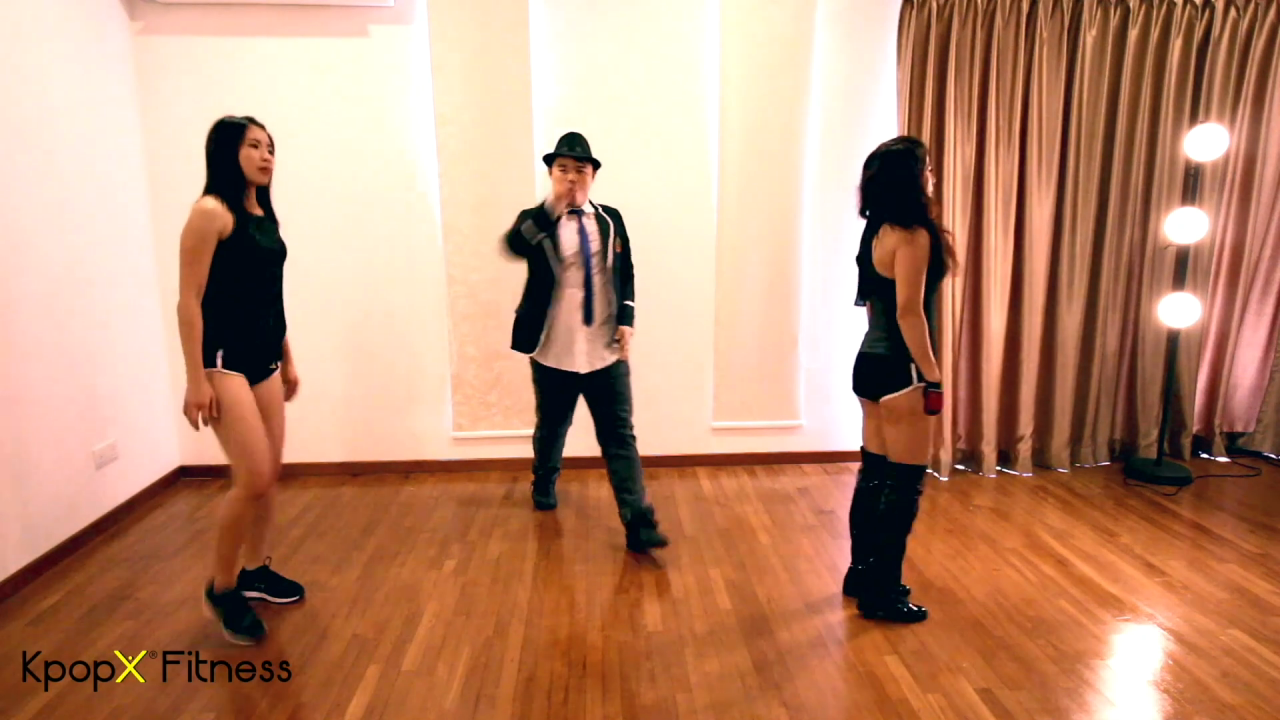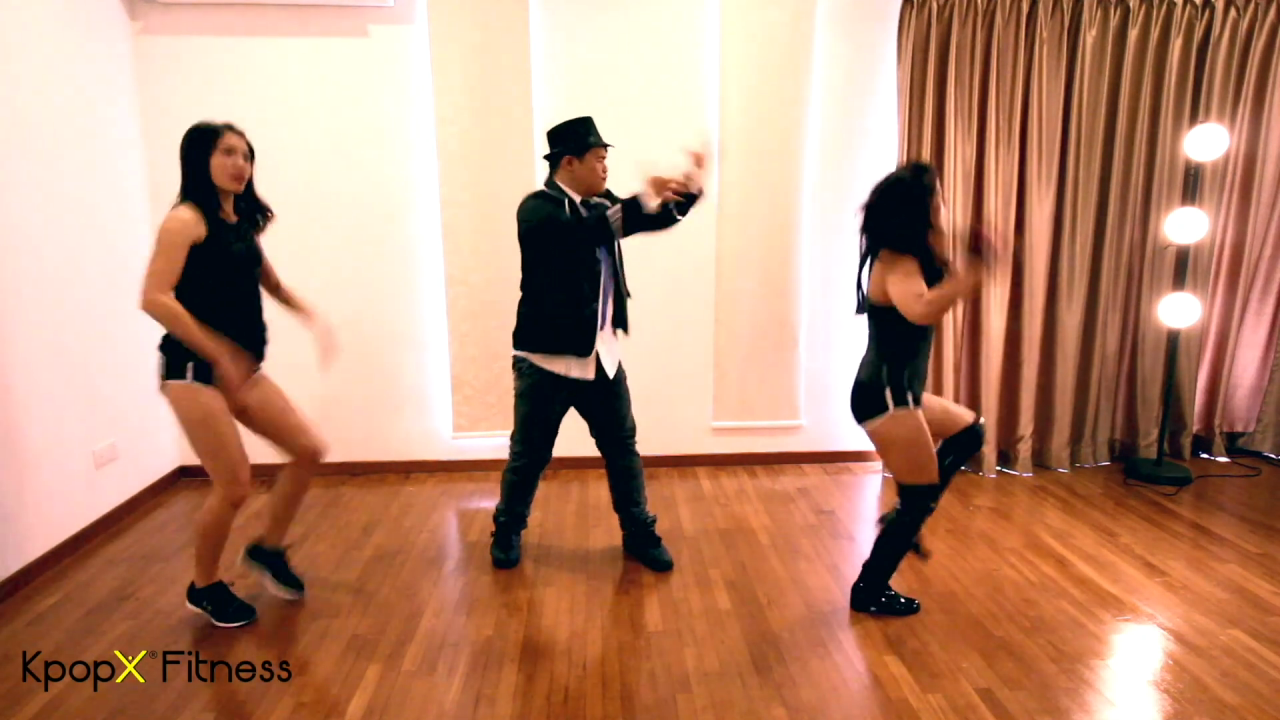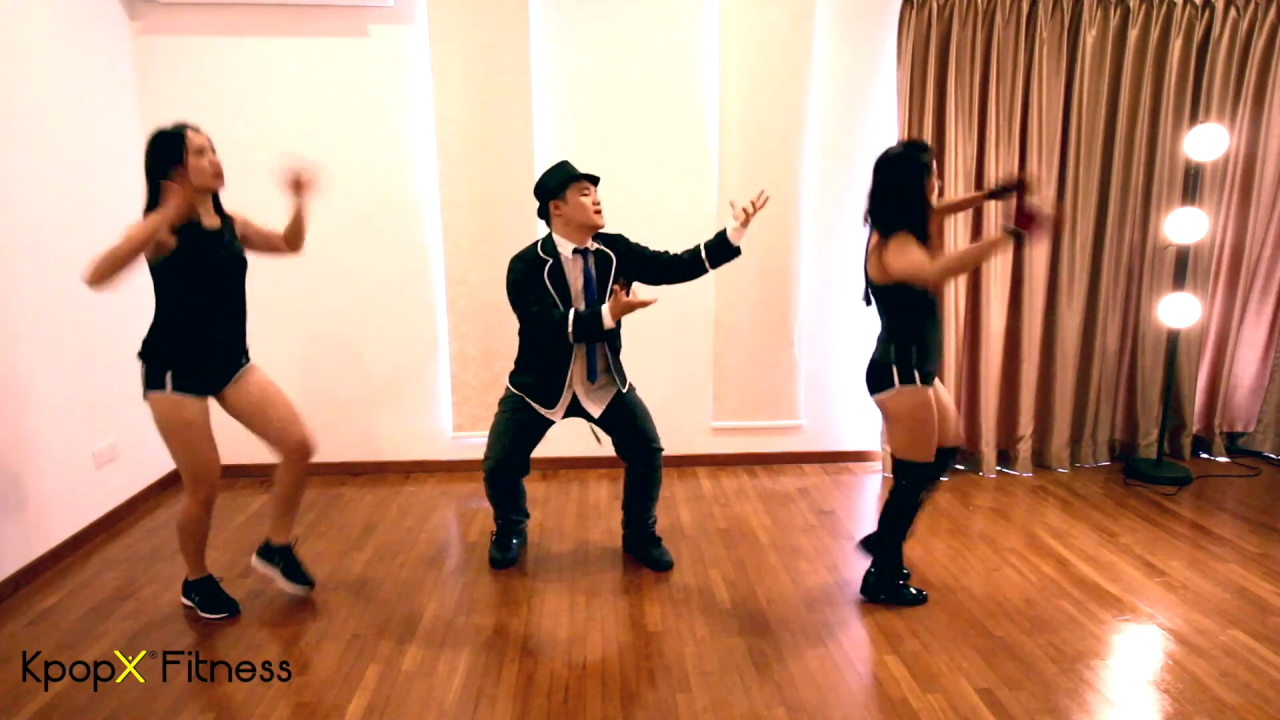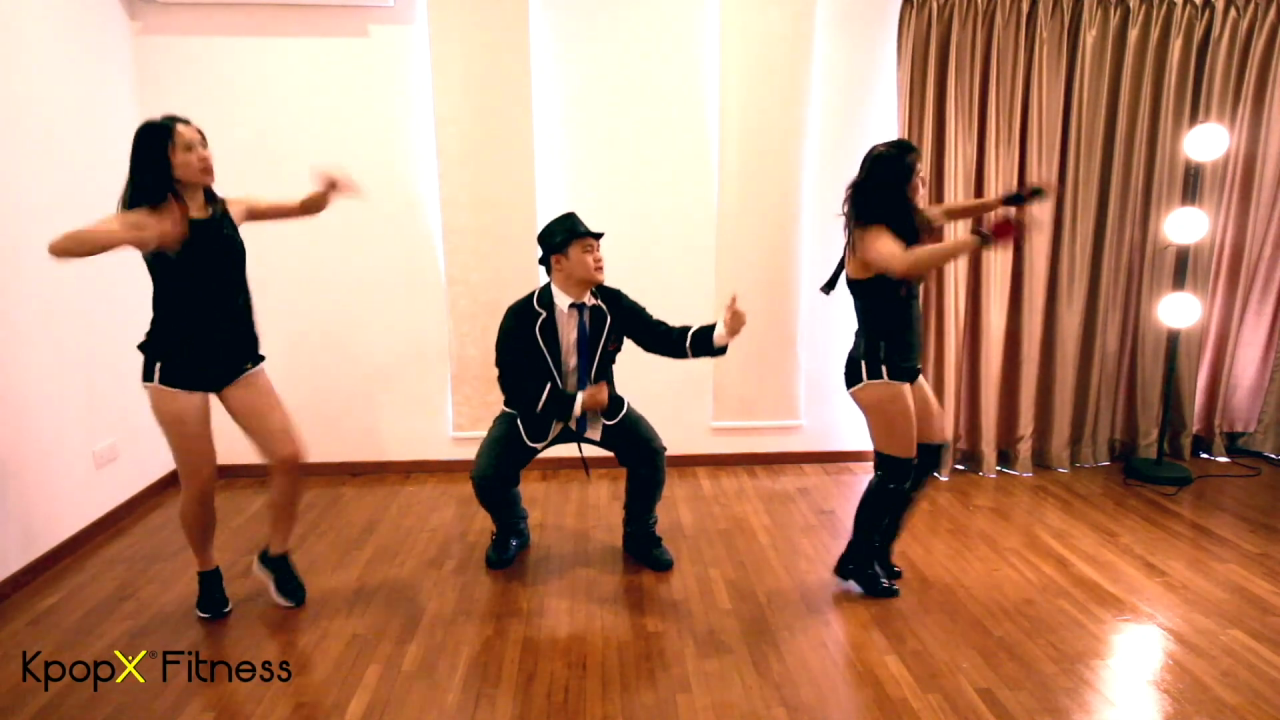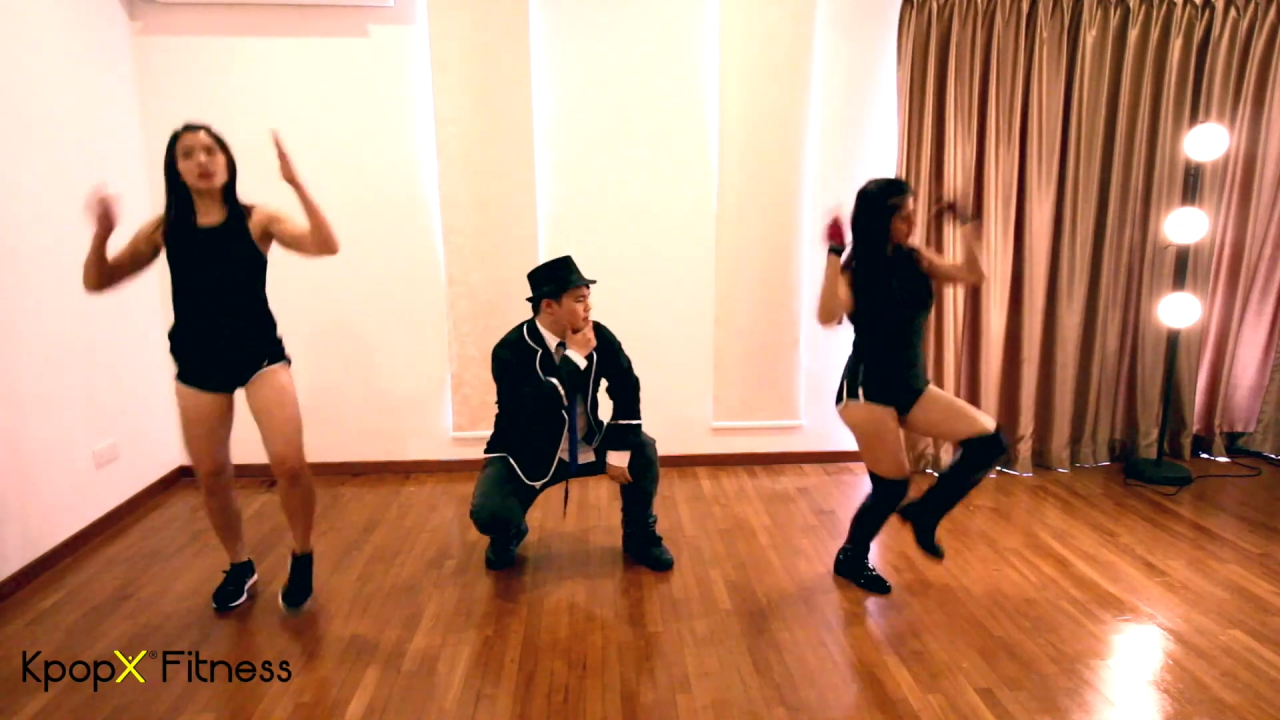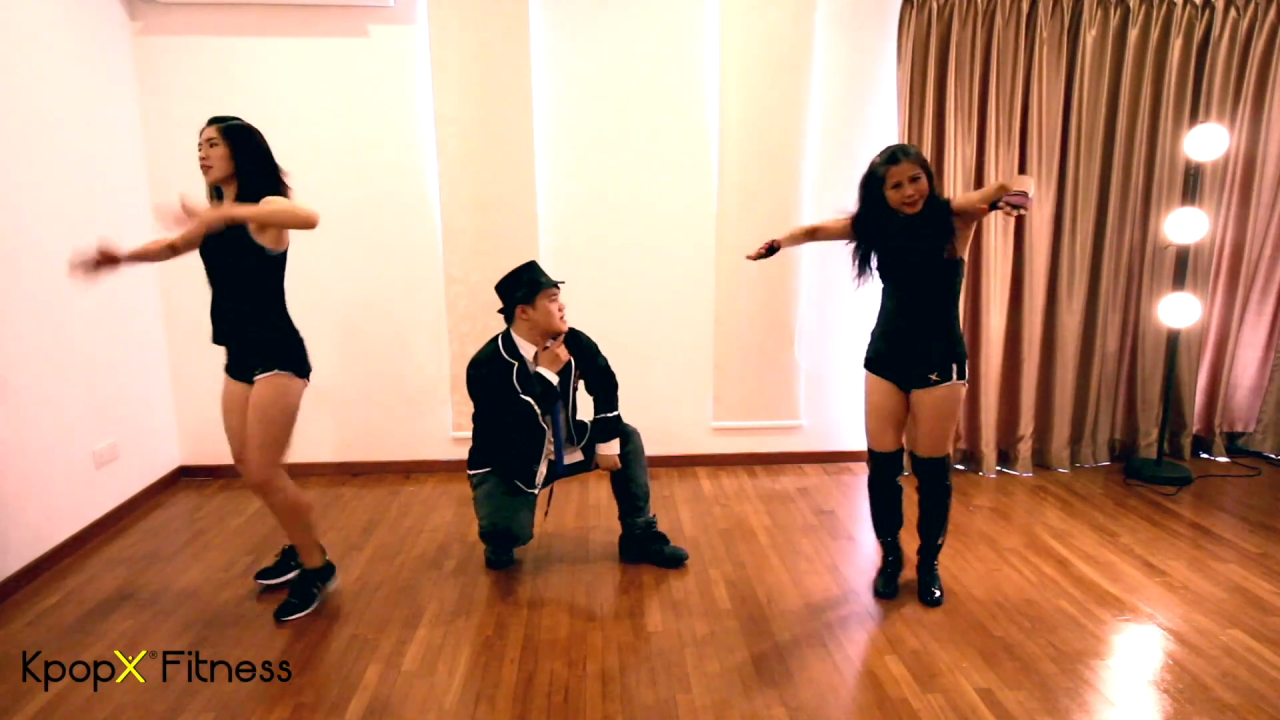
dt=0.7s
person 1, frame 1
left shoulder: (264, 216)
right shoulder: (211, 212)
right elbow: (189, 299)
left wrist: (287, 360)
right wrist: (195, 378)
left hip: (262, 362)
right hip: (223, 362)
left knee: (269, 475)
right knee: (255, 478)
left ankle: (253, 571)
right ankle: (223, 589)
person 1, frame 2
left shoulder: (244, 223)
right shoulder: (187, 220)
left elbow: (269, 281)
right elbow: (155, 298)
left wrist: (307, 314)
right wrist: (215, 350)
left hip: (242, 364)
right hip: (195, 370)
left knee: (308, 451)
right knee: (234, 484)
left ankle: (268, 549)
right ankle: (205, 589)
person 1, frame 3
left shoulder: (231, 223)
right shoulder: (162, 231)
left elbow: (289, 245)
right elbow: (97, 276)
left wrist: (299, 201)
right wrist: (160, 220)
left hip: (229, 363)
right hip: (174, 371)
left knee: (299, 447)
right knee: (204, 487)
left ankle: (276, 548)
right ankle: (195, 582)
person 1, frame 4
left shoulder: (231, 210)
right shoulder: (146, 219)
left elbow: (302, 209)
right elbow: (61, 246)
left wrist: (326, 191)
right wrist: (136, 233)
left hip: (238, 359)
right hip: (176, 367)
left knee: (289, 461)
right knee: (200, 485)
left ankle: (275, 556)
right ankle: (208, 574)
person 1, frame 5
left shoulder: (257, 220)
right shoulder: (164, 230)
left elbow: (325, 246)
right elbow: (98, 281)
left wrist: (297, 186)
right wrist: (102, 234)
left hip: (260, 356)
right hip: (197, 365)
left knee: (289, 463)
right knee: (212, 476)
left ankle: (302, 555)
right ankle: (239, 566)
person 1, frame 6
left shoulder: (266, 209)
right shoulder: (210, 220)
left elbow: (310, 217)
right elbow: (162, 248)
left wrist: (235, 209)
right wrist: (117, 258)
left hip: (276, 357)
right hip: (239, 358)
left knee: (262, 474)
right knee: (253, 470)
left ankle: (316, 567)
right ankle: (299, 552)
person 2, frame 1
left shoulder: (882, 229)
right shoulder: (912, 235)
right elbow: (909, 311)
right wrist: (932, 379)
left hip: (871, 363)
right hip: (897, 369)
left knee: (877, 474)
right knee: (905, 484)
left ankle: (864, 574)
right ankle: (883, 594)
person 2, frame 2
left shoulder: (901, 255)
right shoulder: (897, 263)
right elbow: (923, 312)
right wrist: (971, 269)
left hip: (898, 391)
right hip: (888, 396)
left knee: (969, 432)
right knee: (920, 497)
left ankle: (907, 521)
right ankle: (870, 590)
person 2, frame 3
left shoulder: (907, 230)
right shoulder: (893, 241)
left elbow: (943, 207)
right elbow: (936, 272)
left wrist: (991, 194)
right wrist: (1009, 235)
left hip: (915, 370)
right hip: (899, 373)
left knee: (943, 455)
right knee: (914, 478)
left ankle: (883, 540)
right ankle: (882, 576)
person 2, frame 4
left shoulder: (911, 222)
right shoulder: (874, 236)
left elbow: (950, 210)
right elbow: (909, 265)
left wrist: (1007, 199)
right wrist: (982, 238)
left hip: (904, 365)
right hip: (876, 369)
left knee: (930, 453)
right knee: (899, 471)
left ankle: (872, 550)
right ankle: (856, 560)
person 2, frame 5
left shoulder: (916, 259)
right shoulder: (854, 267)
left elbow: (973, 275)
right elbow: (829, 318)
left wrist: (968, 225)
right wrist: (834, 255)
left hip: (914, 386)
right hip: (868, 390)
left knee: (989, 442)
right knee: (891, 486)
left ankle: (925, 514)
right ankle: (851, 557)
person 2, frame 6
left shoulder: (949, 217)
right shoulder: (874, 226)
left elbow: (1017, 186)
right elbow: (816, 229)
left wrist: (1011, 195)
right wrist: (780, 241)
left hip: (939, 361)
right hip: (884, 357)
left knee: (933, 468)
right knee: (881, 464)
left ankle: (928, 564)
right ankle: (890, 555)
person 3, frame 1
left shoulder: (612, 221)
right shoulder: (535, 219)
left elbow: (625, 274)
right elbow: (515, 245)
left wrist: (626, 320)
right wrist: (551, 208)
left hip: (606, 350)
right hip: (553, 352)
left knee: (619, 436)
right knee: (551, 428)
left ankle: (639, 523)
right ankle: (545, 480)
person 3, frame 2
left shoulder: (598, 204)
right shoulder: (538, 208)
left elbow: (653, 219)
right elbow: (583, 234)
left wrist: (689, 186)
right wrist: (647, 199)
left hip: (599, 355)
right hip: (547, 357)
left knee: (621, 446)
right knee: (530, 455)
left ankle: (639, 534)
right ankle: (507, 531)
person 3, frame 3
left shoulder: (614, 250)
right shoulder: (527, 265)
left elbow: (676, 267)
right elbow: (546, 327)
left wrist: (734, 232)
right wrist: (608, 314)
left hip: (605, 382)
right hip: (541, 385)
left knee: (646, 451)
right knee: (501, 466)
left ankle: (639, 535)
right ankle: (510, 531)
person 3, frame 4
left shoulder: (613, 305)
right shoulder: (521, 316)
left elbow: (664, 338)
right elbow: (513, 382)
left wrist: (720, 335)
right wrist: (576, 404)
left hip: (601, 409)
right hip: (534, 411)
left knee: (650, 453)
right knee: (487, 476)
left ankle: (639, 536)
right ankle: (511, 532)
person 3, frame 5
left shoulder: (597, 335)
right shoulder: (511, 350)
left elbow: (627, 388)
right elbow: (533, 410)
left wrist: (618, 452)
right wrist: (574, 358)
left hip: (585, 445)
right hip: (525, 454)
left knee: (642, 449)
right knee: (489, 515)
left ankle: (639, 536)
right ankle: (509, 534)
person 3, frame 6
left shoulder: (573, 342)
right shoulder: (487, 365)
left elbow: (605, 385)
right elbow: (511, 429)
left wrist: (607, 442)
right wrist: (546, 374)
left hip: (564, 449)
right hip: (506, 465)
left knee: (626, 438)
right knee: (506, 533)
left ankle: (639, 536)
right ankle: (502, 538)
